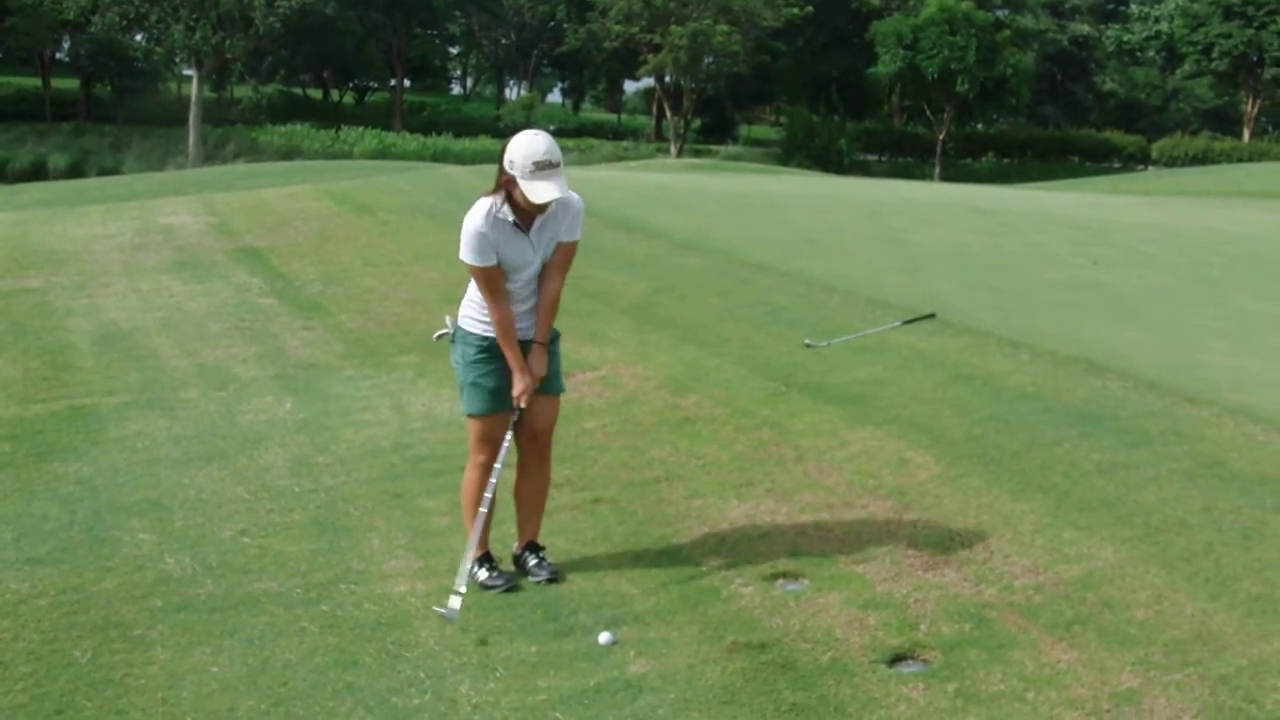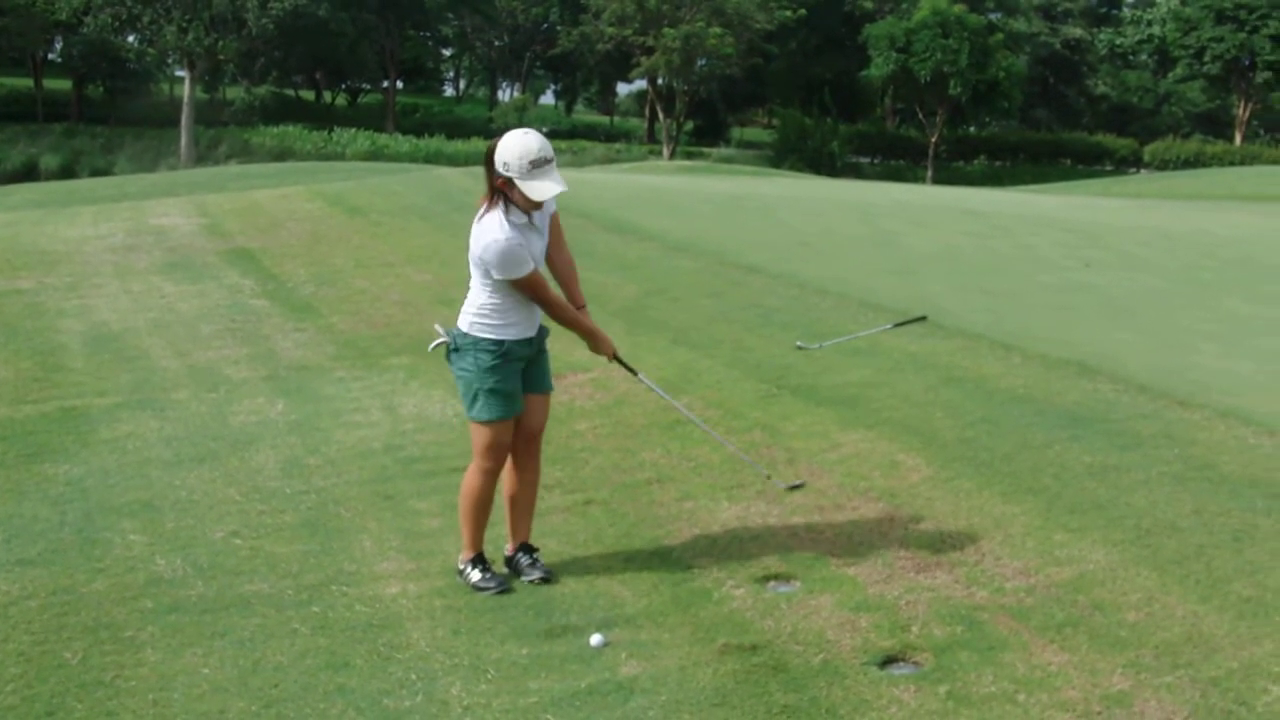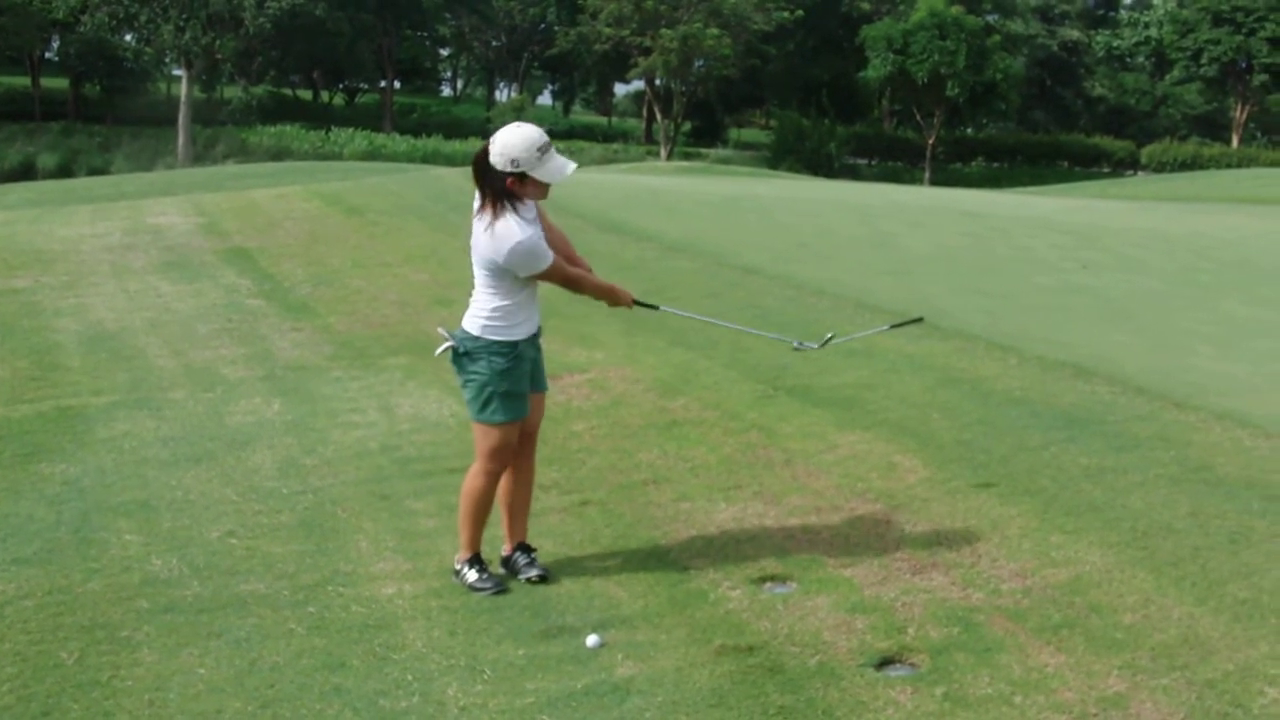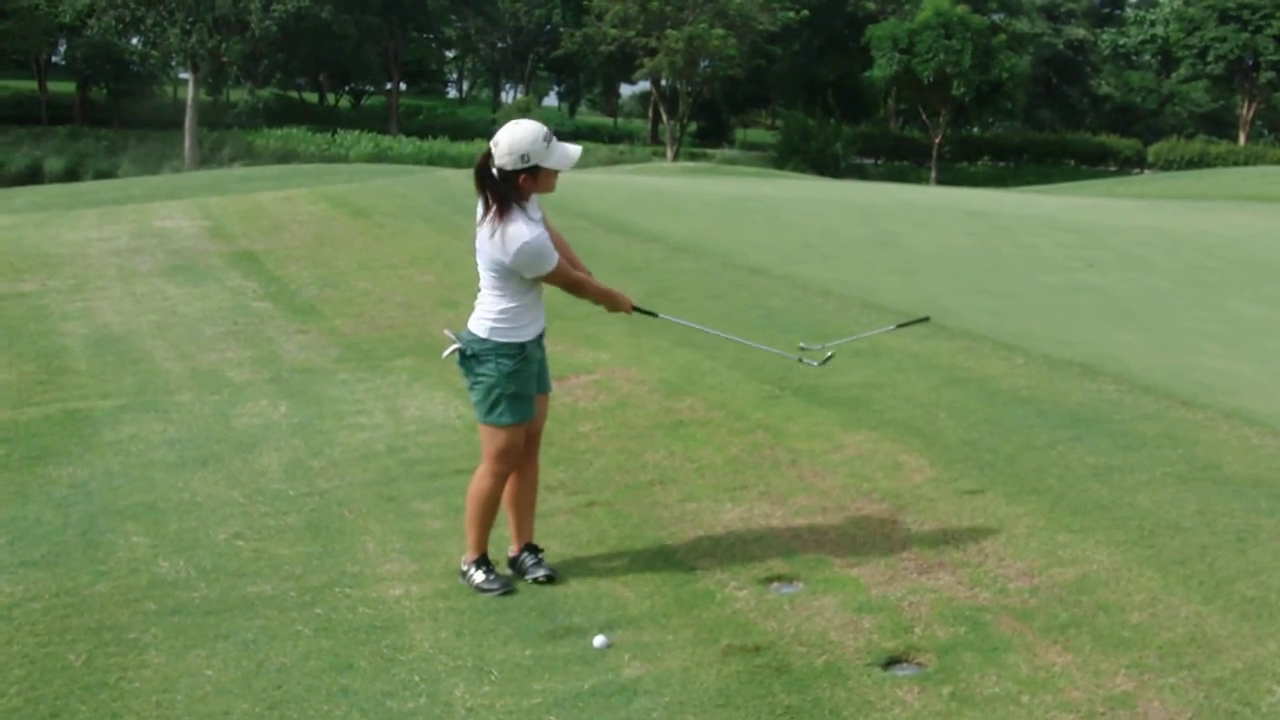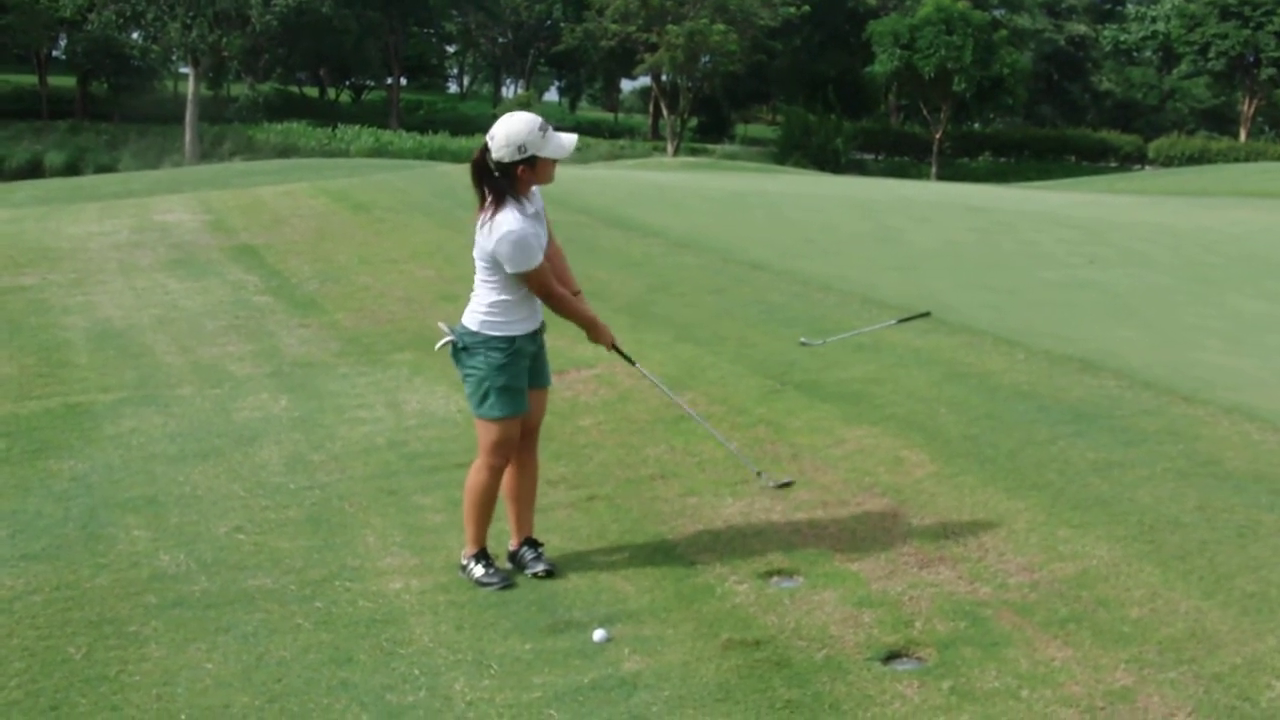
dt=0.2s
person 1, frame 1
left shoulder: (570, 208)
right shoulder: (481, 224)
left elbow: (552, 286)
right elbow: (496, 304)
left wrist: (540, 350)
right wrist: (517, 370)
left hip: (535, 338)
right hip: (485, 343)
left knee: (538, 444)
right knee: (487, 451)
left ankle: (528, 546)
right ankle: (479, 556)
person 1, frame 2
left shoulder: (535, 198)
right shoulder: (500, 238)
left elbow: (559, 251)
right elbow: (545, 297)
left wrist: (583, 314)
right wrist: (593, 335)
left hip: (528, 339)
right hip: (486, 348)
left knee: (529, 445)
right knee: (491, 455)
left ankle: (519, 547)
right ankle: (470, 557)
person 1, frame 3
left shoulder: (508, 194)
right shoulder: (516, 239)
left elbow: (549, 229)
right elbow: (568, 279)
left wrist: (594, 276)
right wrist: (612, 293)
left hip: (519, 339)
right hip: (493, 350)
left knee: (524, 447)
right knee: (494, 457)
left ankle: (516, 547)
right ankle: (466, 558)
person 1, frame 4
left shoulder: (511, 195)
right shoulder: (523, 239)
left elbow: (553, 237)
right elbow: (568, 283)
left wrist: (594, 282)
right wrist: (612, 298)
left hip: (525, 341)
right hip: (501, 352)
left knee: (528, 447)
right knee: (501, 459)
left ankle: (523, 547)
right ankle: (473, 559)
person 1, frame 5
left shoulder: (526, 194)
right shoulder: (511, 230)
left elbow: (551, 251)
right elbow: (548, 293)
left wrist: (579, 298)
right wrist: (593, 326)
left hip: (525, 336)
right hip: (494, 345)
left knee: (526, 441)
right knee: (497, 452)
left ankle: (522, 541)
right ankle: (473, 554)
